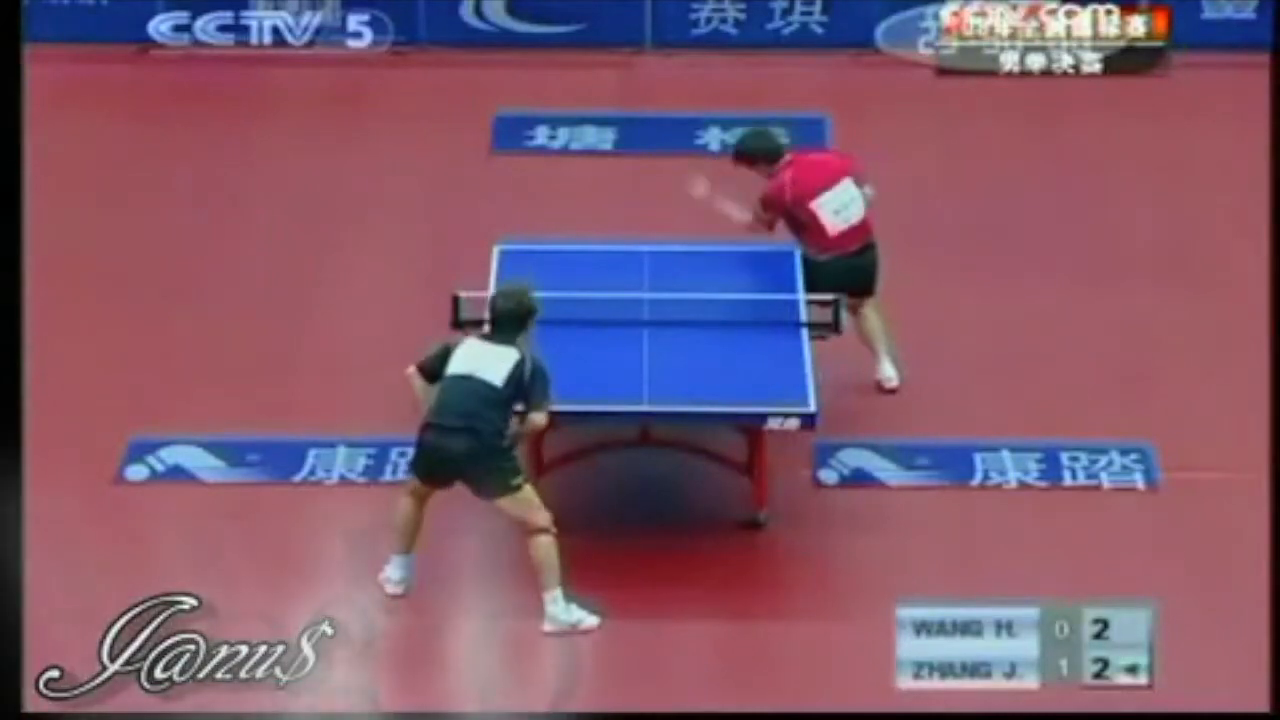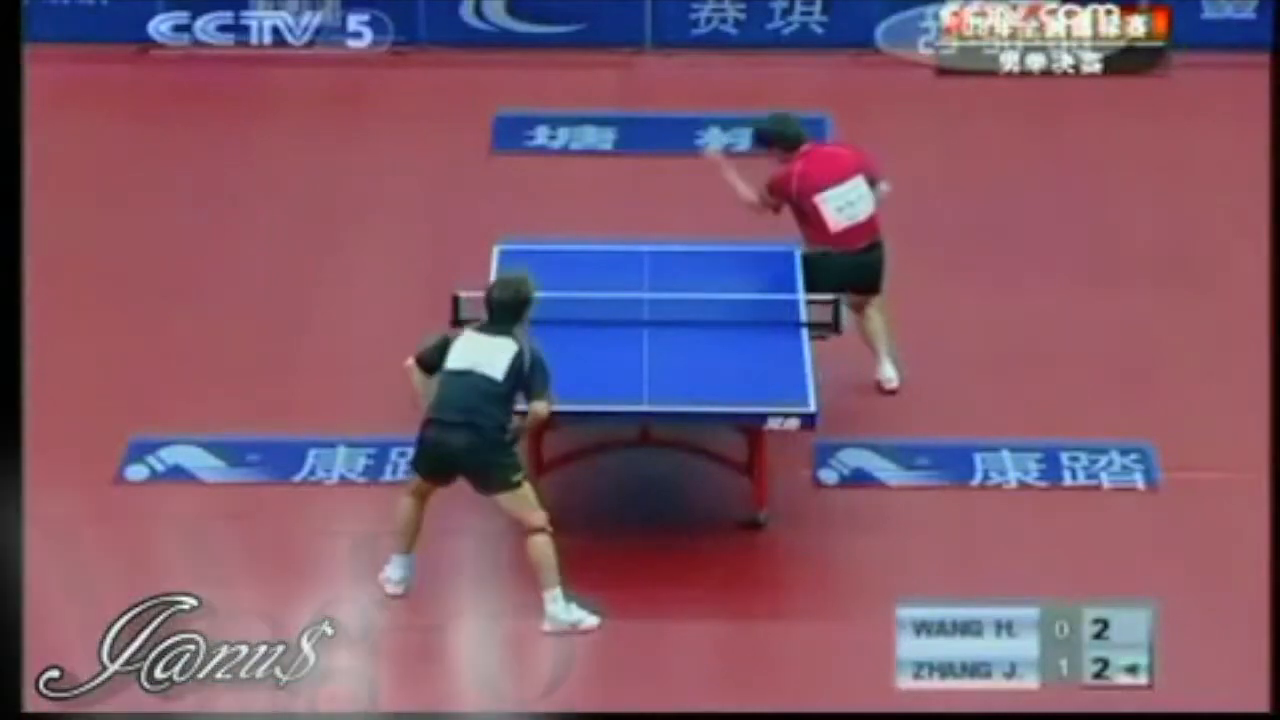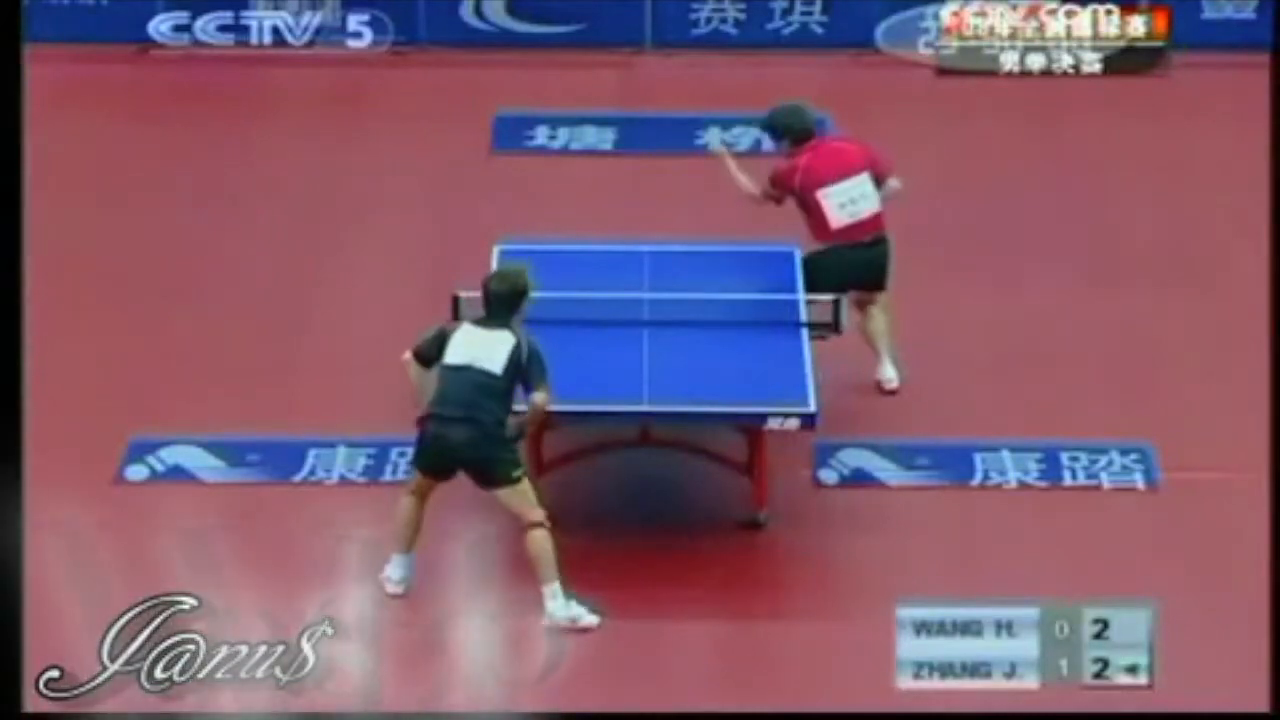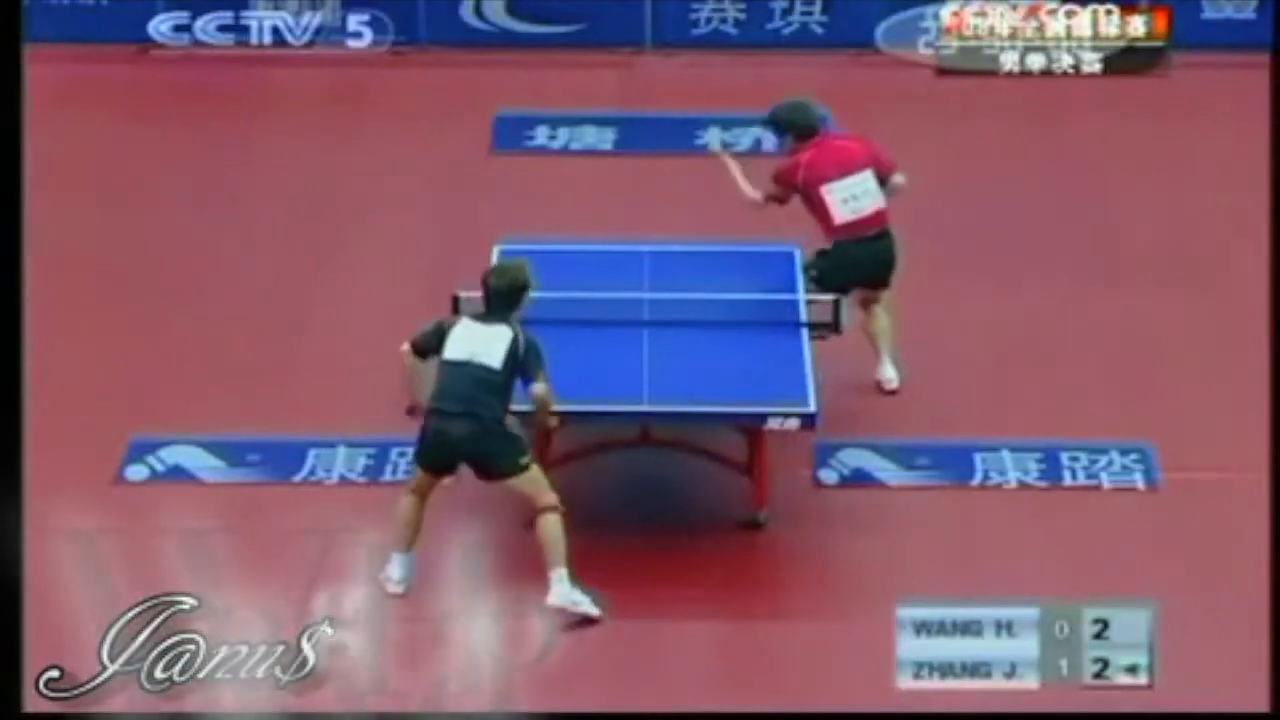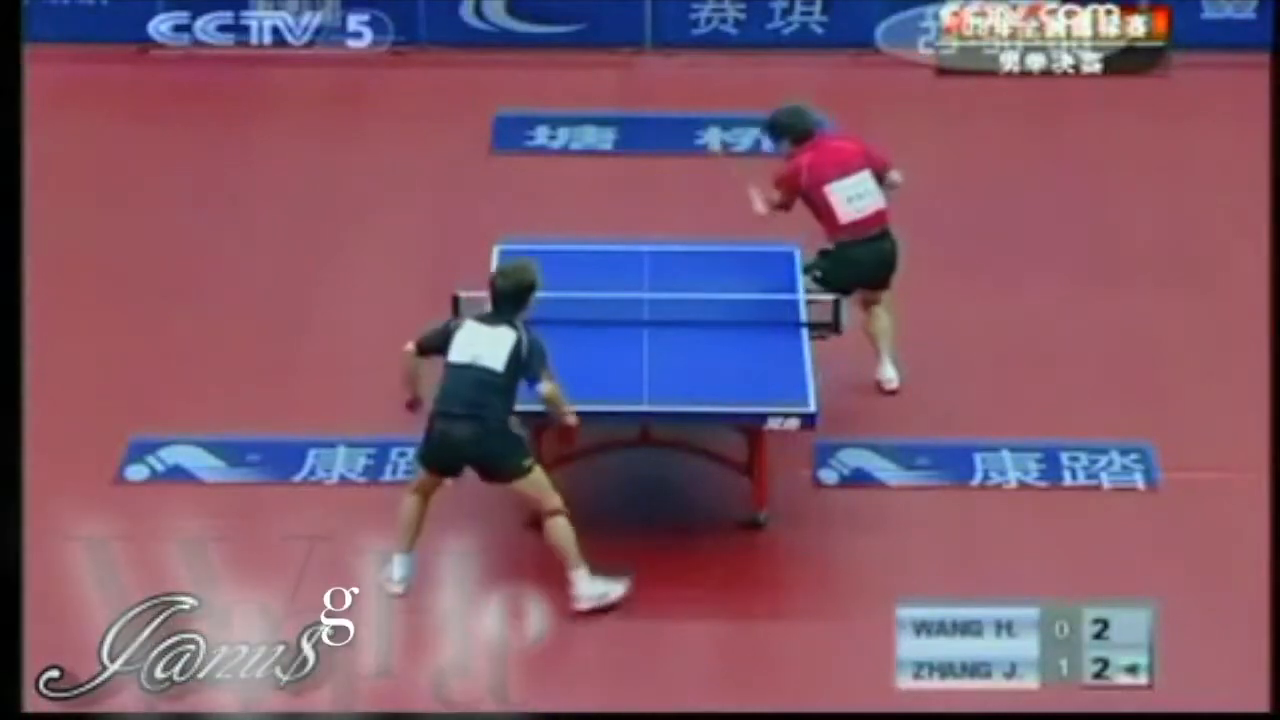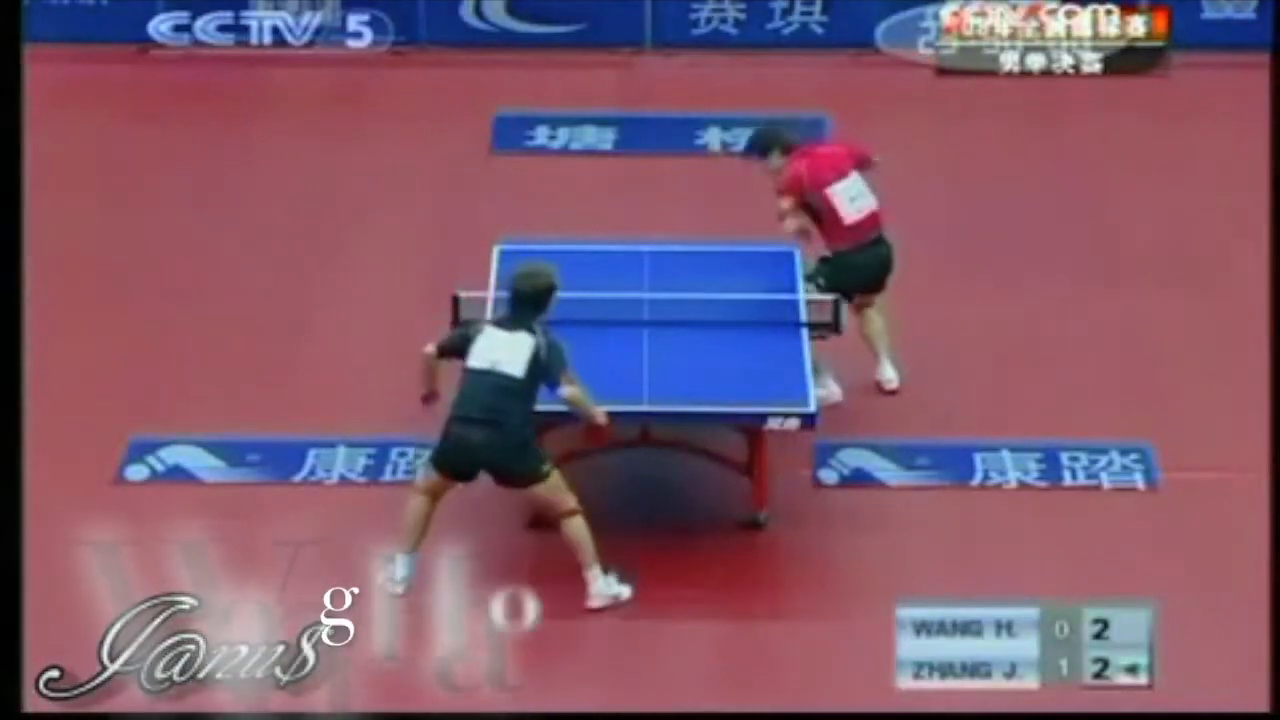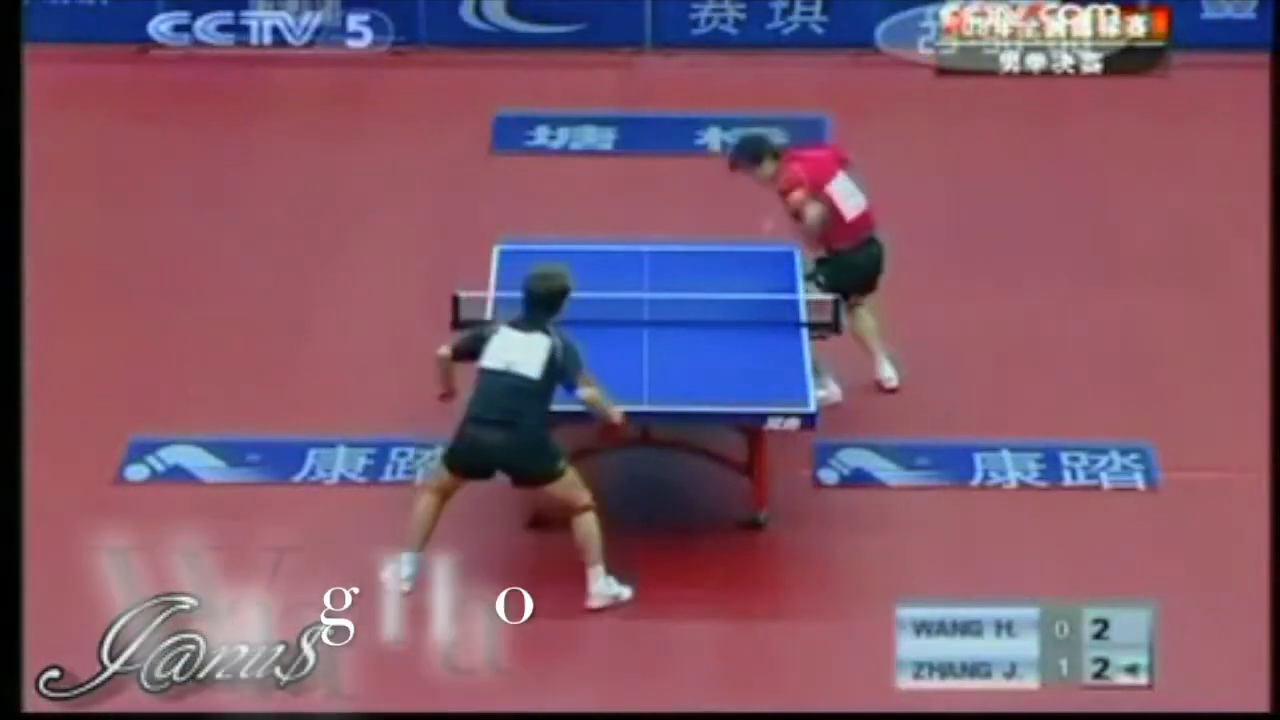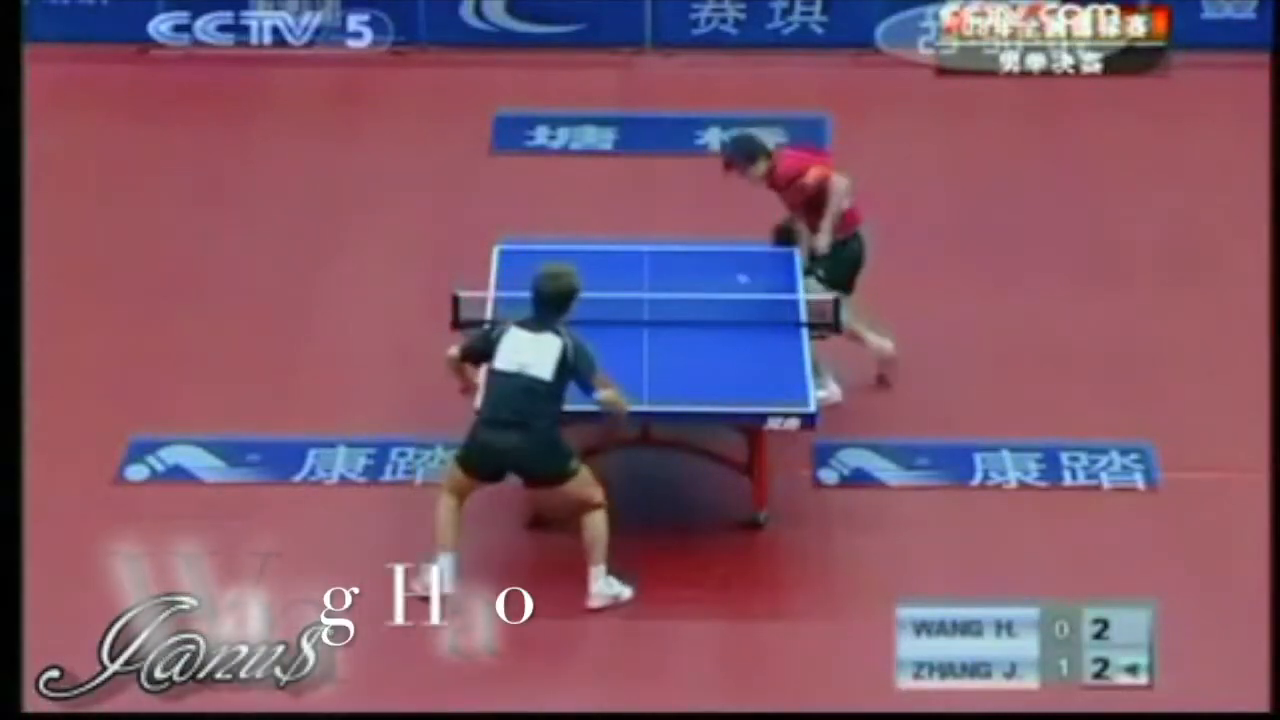
dt=0.1s
person 1, frame 1
left shoulder: (461, 346)
right shoulder: (527, 363)
left elbow: (414, 373)
right elbow: (538, 420)
right wrist: (511, 436)
left hip: (435, 440)
right hip: (482, 449)
left knee: (414, 494)
right knee: (540, 522)
left ankle: (396, 574)
right ankle: (557, 610)
person 1, frame 2
left shoulder: (458, 338)
right shoulder: (525, 353)
left elbow: (413, 366)
right elbow: (540, 410)
right wrist: (516, 432)
left hip: (437, 436)
right hip: (484, 444)
left knee: (415, 494)
right knee: (535, 522)
left ankle: (396, 573)
right ankle: (557, 610)
person 1, frame 3
left shoulder: (455, 331)
right shoulder: (523, 345)
left elbow: (411, 359)
right elbow: (540, 400)
left wrist: (425, 409)
right wrist: (521, 428)
left hip: (437, 431)
right hip: (484, 438)
left knee: (416, 492)
right knee: (534, 518)
left ankle: (397, 572)
right ankle: (556, 605)
person 1, frame 4
left shoulder: (453, 326)
right shoulder: (519, 339)
left elbow: (409, 353)
right elbow: (538, 390)
left wrist: (418, 401)
right wrist: (544, 418)
left hip: (439, 428)
right hip: (486, 433)
left knee: (417, 491)
right knee: (547, 504)
left ankle: (398, 572)
right ankle: (561, 590)
person 1, frame 5
left shoulder: (460, 327)
right shoulder: (524, 339)
left elbow: (411, 351)
right elbow: (546, 389)
left wrist: (413, 395)
right wrist: (565, 416)
left hip: (443, 429)
right hip: (490, 434)
left knee: (419, 490)
right knee: (551, 507)
left ankle: (400, 571)
right ankle: (585, 587)
person 1, frame 6
left shoulder: (479, 332)
right shoulder: (544, 343)
left elbow: (430, 353)
right elbow: (569, 392)
left wrist: (429, 390)
right wrist: (595, 415)
left hip: (460, 434)
right hip: (509, 442)
left knee: (425, 493)
right knee: (567, 508)
left ankle: (401, 572)
right ankle: (598, 586)
person 1, frame 7
left shoulder: (493, 332)
right shoulder: (558, 345)
left elbow: (445, 355)
right elbow: (586, 393)
left wrist: (448, 387)
right wrist: (611, 413)
left hip: (475, 435)
right hip: (523, 442)
left knee: (434, 491)
right knee: (581, 504)
left ankle: (407, 569)
right ankle: (599, 586)
person 1, frame 8
left shoulder: (503, 332)
right shoulder: (570, 345)
left elbow: (454, 356)
right elbow: (601, 393)
left wrist: (467, 383)
right wrist: (622, 404)
left hip: (487, 438)
right hip: (537, 444)
left knee: (451, 493)
right knee: (593, 501)
left ankle: (443, 574)
right ankle: (600, 586)
person 2, frame 1
left shoulder: (779, 188)
right shoulder: (831, 159)
left elbow: (753, 223)
right elbow: (867, 193)
left wrist: (712, 197)
left hip: (828, 265)
right hip: (865, 254)
right knee: (863, 306)
right ankle: (886, 369)
person 2, frame 2
left shoulder: (787, 177)
right shoulder: (846, 153)
left elbow: (758, 204)
right elbow: (882, 190)
left wrist: (724, 167)
left hip: (831, 260)
right hip: (871, 252)
right knee: (866, 306)
right ankle: (886, 369)
person 2, frame 3
left shoulder: (791, 170)
right shoulder: (856, 149)
left elbow: (758, 194)
right elbow: (893, 186)
left wrist: (727, 158)
left hip: (837, 257)
right hip: (876, 248)
right knee: (870, 304)
right ankle: (886, 369)
person 2, frame 4
left shoulder: (794, 167)
right shoulder: (858, 146)
left elbow: (759, 198)
right elbow: (897, 182)
left wrist: (732, 165)
left hip: (845, 253)
right hip: (881, 246)
right knee: (872, 303)
right ankle: (886, 370)
person 2, frame 5
left shoulder: (795, 170)
right shoulder: (852, 146)
left elbow: (766, 209)
right elbow: (894, 180)
left wrist: (754, 195)
left hip: (848, 254)
right hip: (884, 245)
right knee: (872, 304)
right ankle: (887, 369)
person 2, frame 6
left shoulder: (790, 179)
right shoulder: (838, 151)
left elbow: (791, 227)
right elbow: (871, 162)
left wrist: (802, 229)
left hip: (849, 258)
right hip: (879, 249)
right knee: (866, 307)
left ankle: (825, 385)
right ankle: (887, 370)
person 2, frame 7
left shoulder: (789, 180)
right shoulder: (818, 154)
left elbow: (814, 216)
right elbow: (840, 161)
left wrist: (811, 239)
left hip: (846, 257)
right hip: (871, 248)
right knee: (856, 306)
left ankle: (825, 386)
right ankle: (884, 369)
person 2, frame 8
left shoulder: (788, 171)
right shoulder: (779, 168)
left elbow: (839, 185)
left wrist: (823, 233)
right wrist: (793, 219)
left hip: (839, 248)
right hip: (830, 243)
left ankle: (826, 387)
right ankle: (878, 345)
